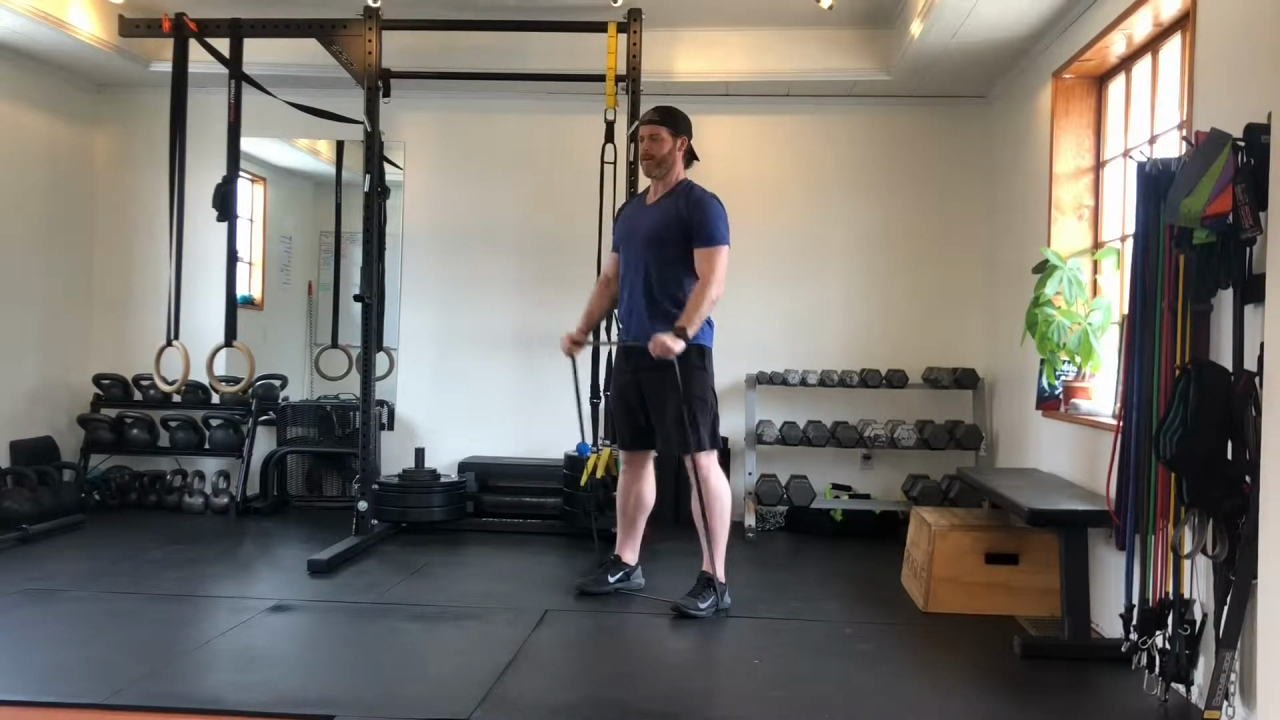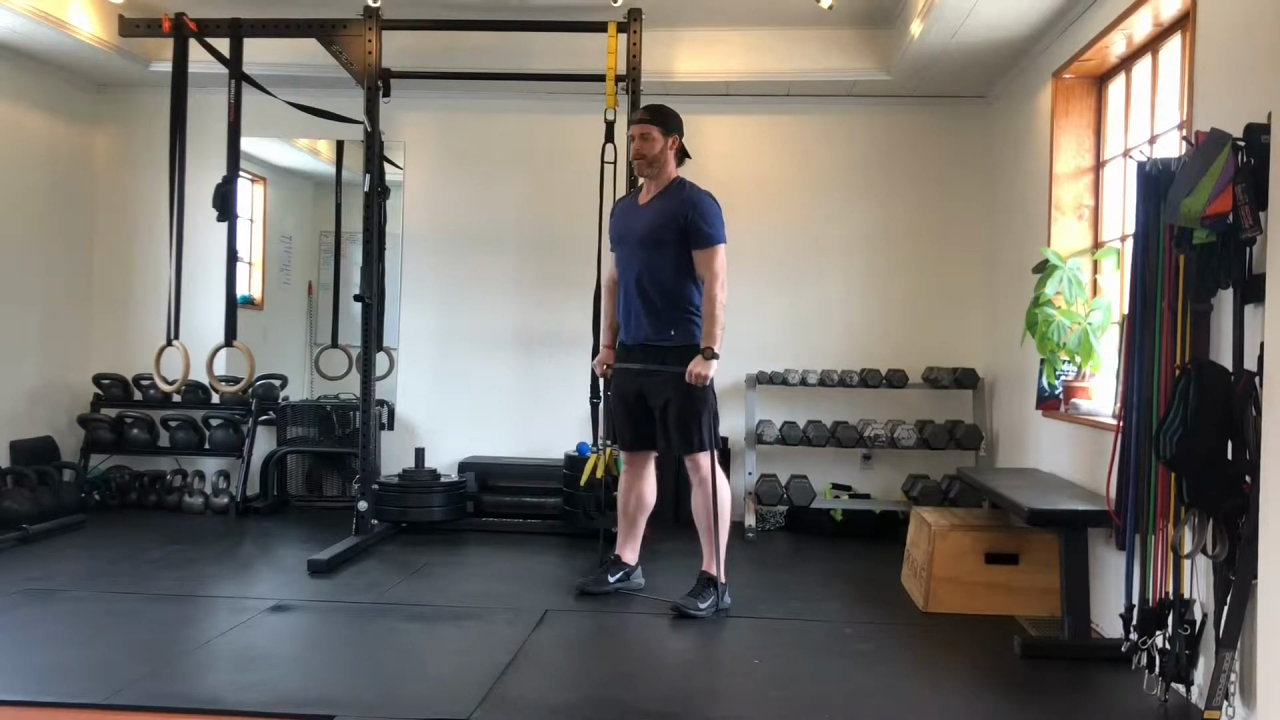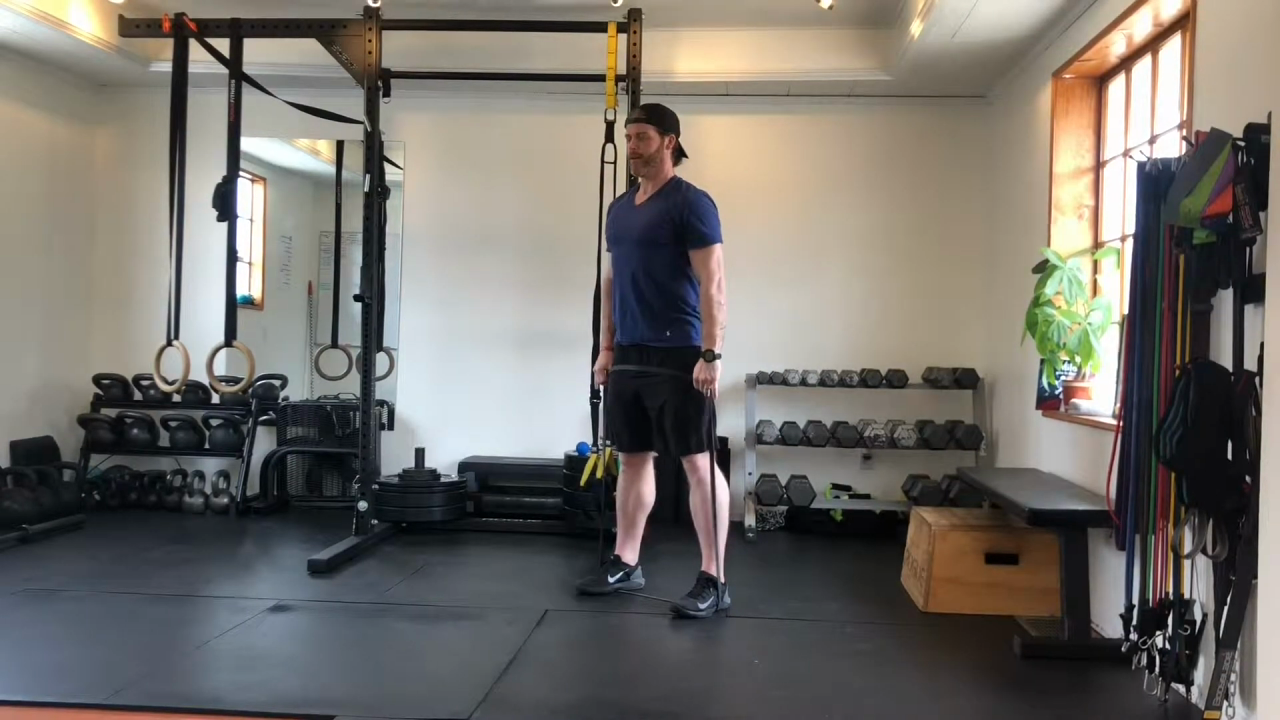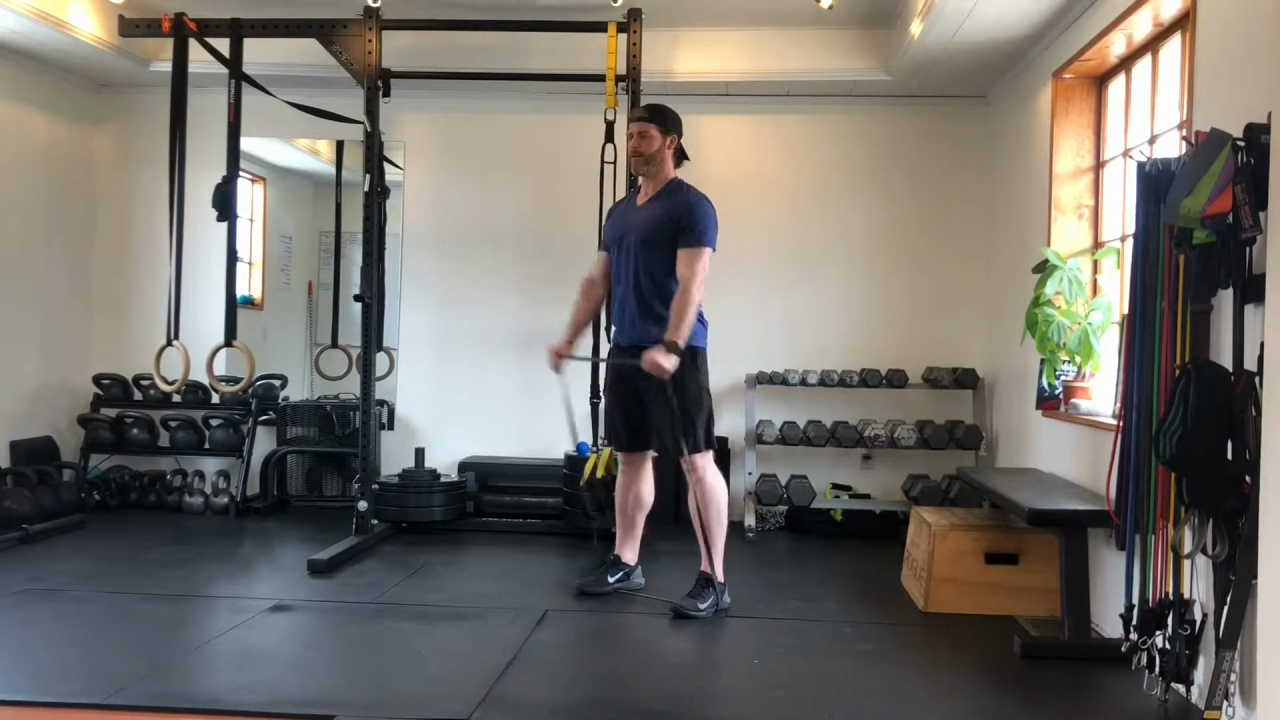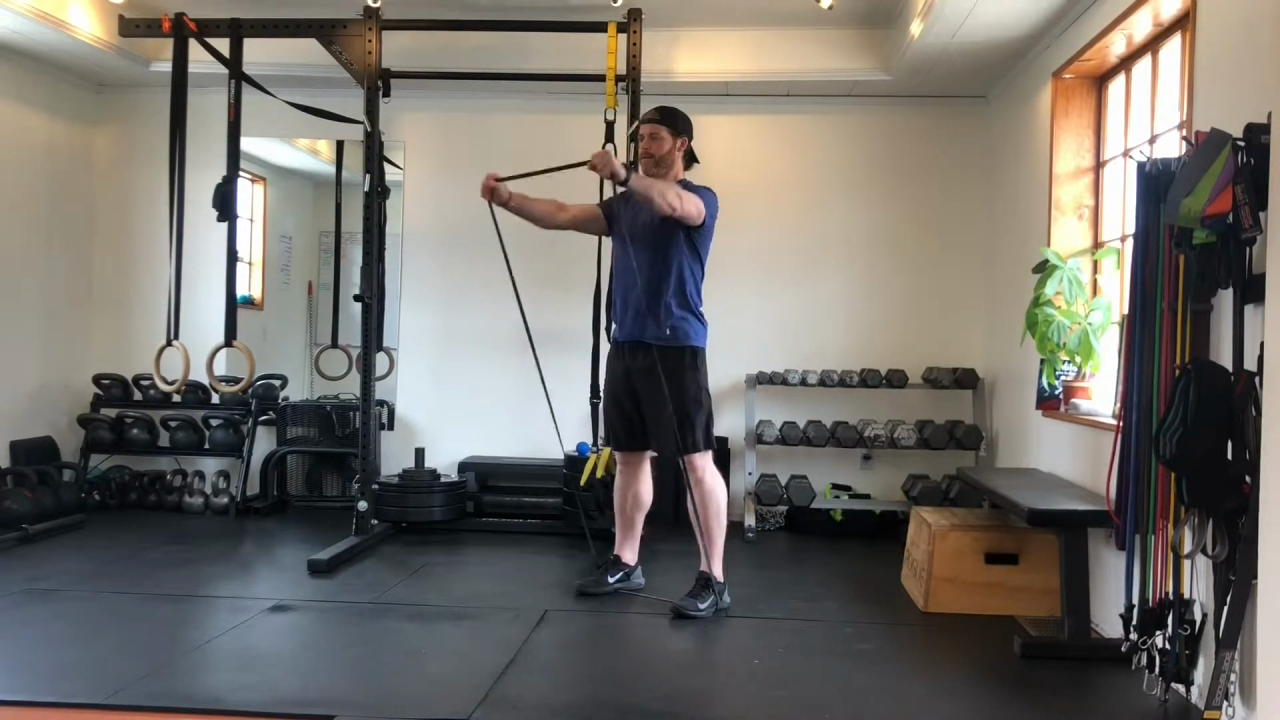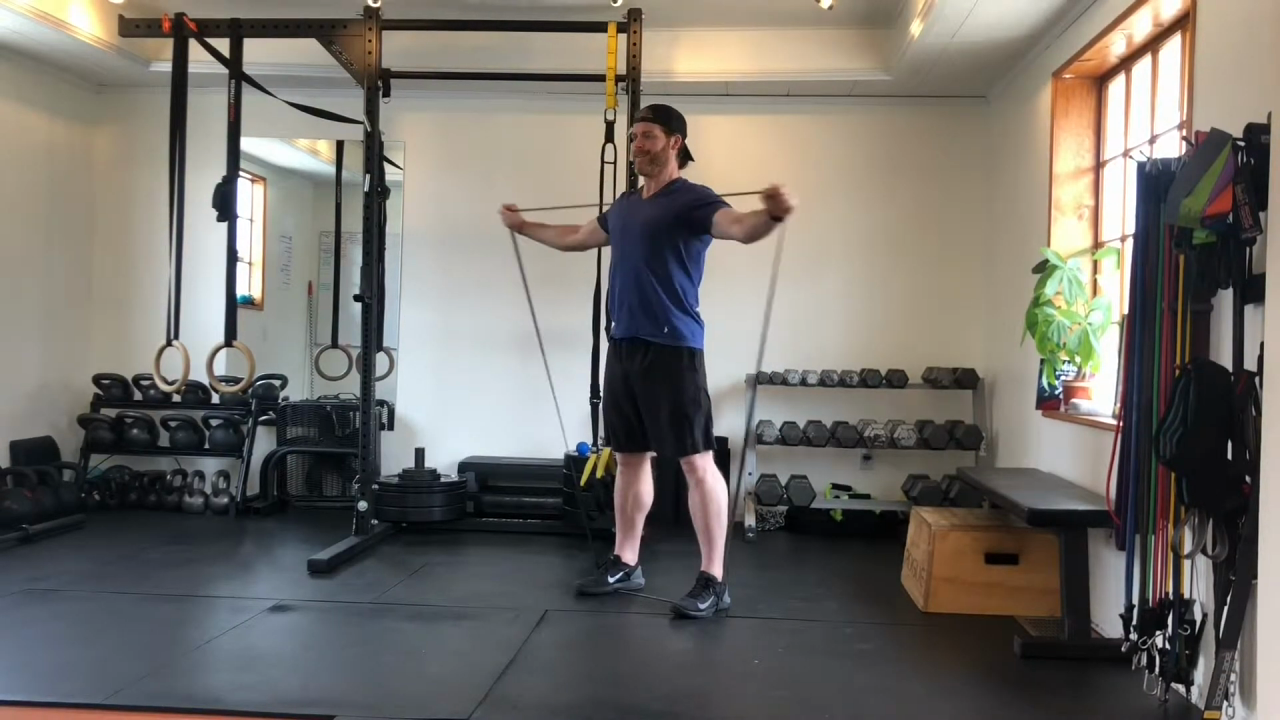
dt=0.4s
person 1, frame 1
left shoulder: (701, 205)
right shoulder: (630, 209)
left elbow: (712, 278)
right elbow: (611, 278)
left wrist: (681, 334)
right wrist: (584, 329)
left hip: (679, 352)
right hip: (632, 351)
left knee: (701, 459)
right knee: (634, 457)
left ankle: (715, 580)
right ankle: (625, 563)
person 1, frame 2
left shoulder: (695, 203)
right shoulder: (624, 208)
left elbow: (714, 282)
left wrist: (708, 352)
right wrist: (608, 344)
left hip: (680, 353)
right hip: (633, 352)
left knee: (699, 461)
right knee: (634, 457)
left ankle: (713, 579)
right ankle: (625, 563)
person 1, frame 3
left shoulder: (691, 203)
right shoulder: (619, 208)
left elbow: (712, 283)
left wrist: (710, 354)
right wrist: (606, 347)
left hip: (676, 354)
right hip: (630, 353)
left knee: (697, 462)
right knee: (632, 458)
left ankle: (713, 579)
right ankle: (625, 563)
person 1, frame 4
left shoulder: (691, 206)
right shoulder: (619, 211)
left elbow: (692, 283)
right elbow: (599, 279)
left wrist: (671, 346)
right wrist: (570, 338)
left hip: (672, 354)
right hip: (625, 350)
left knee: (696, 461)
right knee: (630, 457)
left ankle: (712, 578)
right ankle: (624, 562)
person 1, frame 5
left shoulder: (694, 198)
right shoulder: (624, 207)
left elbow: (676, 204)
right elbow: (562, 216)
left wrist: (626, 176)
right wrist: (506, 198)
left hip: (675, 347)
right hip: (625, 347)
left knee: (696, 460)
right knee: (629, 457)
left ankle: (713, 579)
right ankle: (624, 563)
person 1, frame 6
left shoulder: (689, 200)
right shoulder: (626, 204)
left elbow: (736, 226)
right elbow: (575, 238)
left wrist: (772, 214)
right wrist: (522, 226)
left hip: (672, 349)
right hip: (624, 347)
left knee: (695, 459)
right knee: (630, 457)
left ankle: (713, 580)
right ankle: (625, 564)
